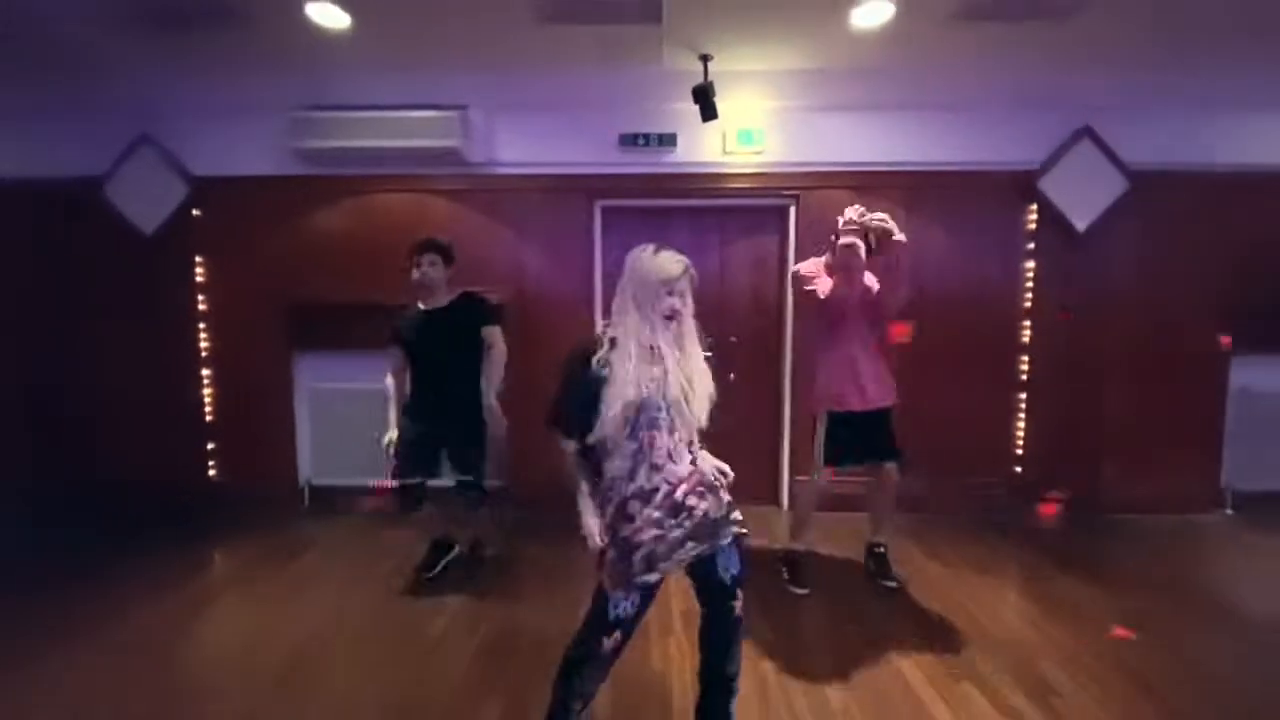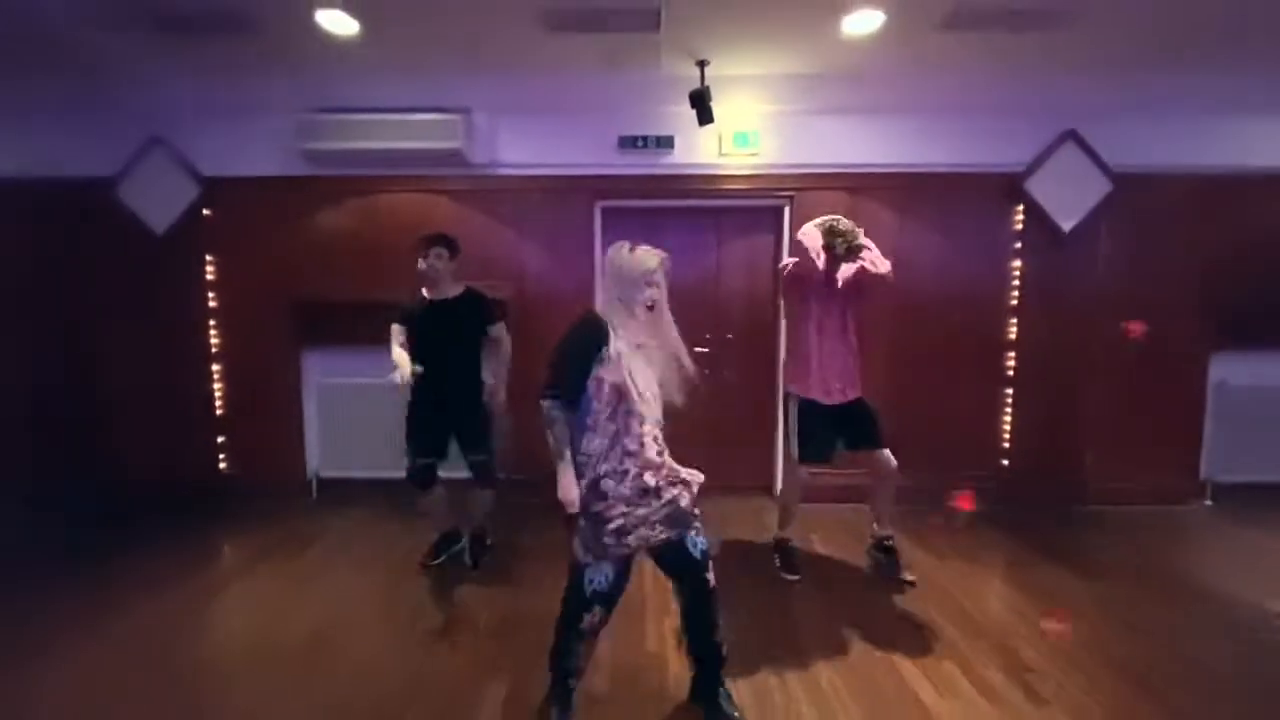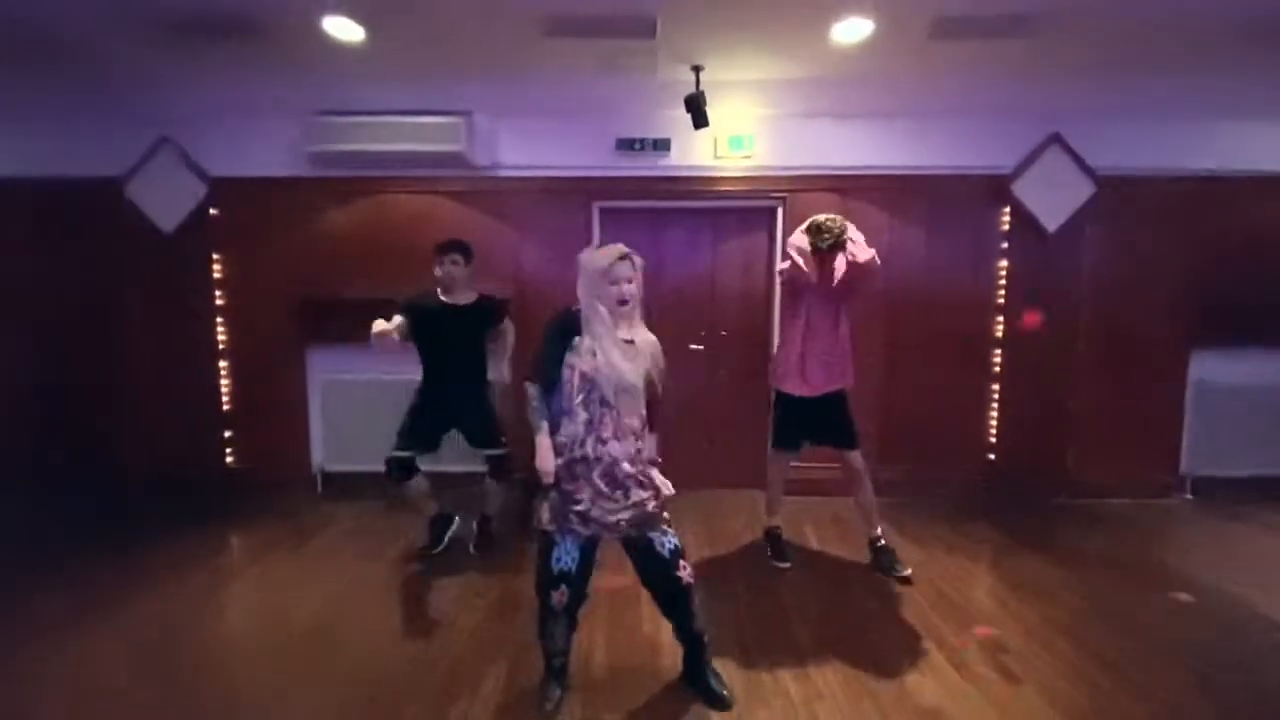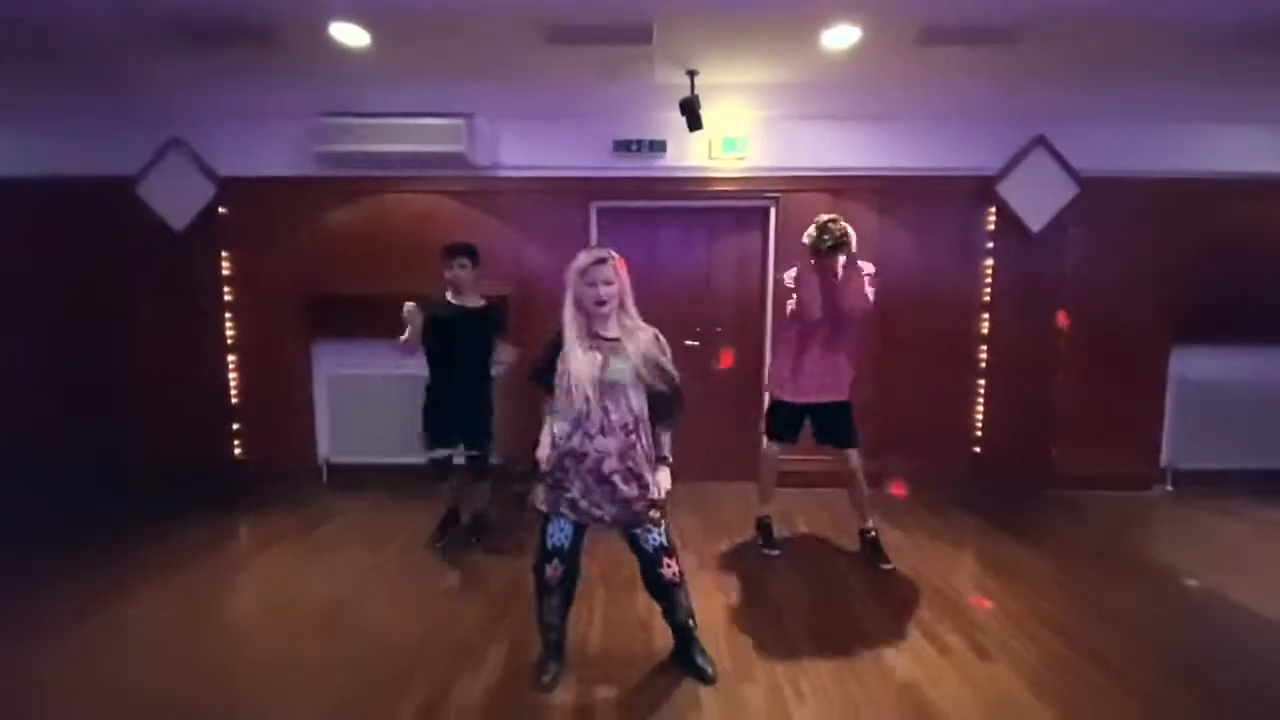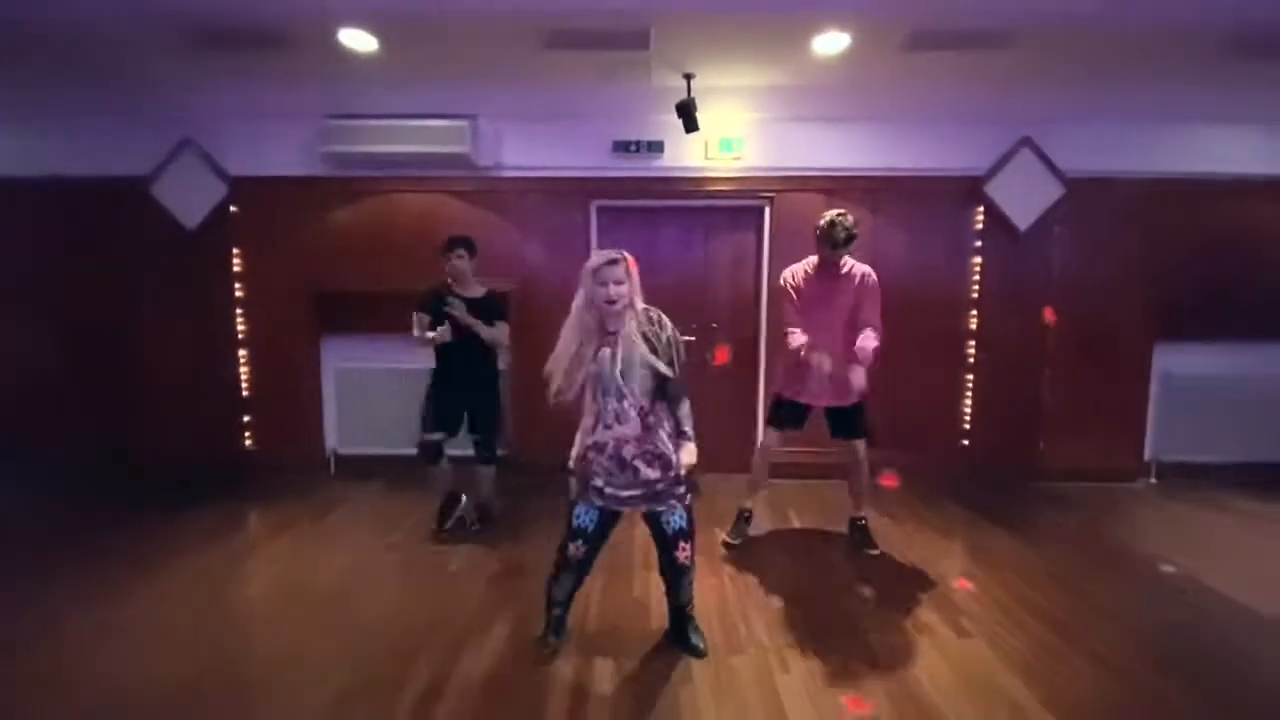
dt=0.2s
person 1, frame 1
left shoulder: (680, 351)
right shoulder: (597, 359)
right elbow: (569, 436)
left wrist: (702, 459)
right wrist: (588, 506)
left hip: (700, 501)
right hip: (634, 512)
left knee: (726, 608)
right knee: (613, 622)
person 1, frame 2
left shoulder: (652, 343)
right shoulder: (592, 335)
right elbow: (554, 403)
right wrist: (566, 468)
left hip: (656, 485)
right hip: (604, 491)
left knee: (700, 582)
right knee: (591, 599)
person 1, frame 3
left shoulder: (644, 345)
right shoulder: (571, 327)
right elbow: (537, 387)
left wrist: (655, 468)
right wrist: (543, 441)
left hip: (630, 479)
right hip: (574, 479)
left knee: (672, 572)
right knee: (560, 582)
left ankle: (698, 665)
right ankle: (555, 672)
person 1, frame 4
left shoulder: (646, 342)
right shoulder: (566, 339)
left elbow: (665, 407)
right elbow: (551, 392)
left wrist: (663, 464)
right wrist: (546, 435)
left hip: (630, 472)
right hip: (571, 470)
left knee: (661, 563)
right knee: (554, 565)
left ankle: (687, 643)
right ankle: (553, 650)
person 1, frame 5
left shoulder: (653, 327)
right shoulder: (584, 336)
left elbow: (675, 388)
left wrist: (685, 439)
right wrist: (581, 441)
left hip: (655, 458)
right hip: (602, 460)
left knee: (677, 548)
right knee: (577, 545)
left ankle: (682, 623)
right ankle: (555, 623)
person 2, frame 1
left shoulder: (865, 276)
right shoulder: (811, 273)
left elbow: (892, 303)
right elbow: (841, 298)
left wrist: (893, 243)
left hip: (875, 393)
right hip: (836, 394)
left knee: (889, 475)
right knee: (820, 479)
left ankle: (875, 549)
person 2, frame 2
left shoulder: (846, 275)
right shoulder: (794, 274)
left elbow: (881, 270)
right elbow: (813, 267)
left wrist: (855, 238)
right wrist: (812, 233)
left hip: (846, 388)
right hip: (807, 389)
left knee: (886, 466)
right knee: (800, 471)
left ankle: (882, 543)
right ankle: (782, 541)
person 2, frame 3
left shoulder: (848, 270)
right shoulder: (791, 273)
left elbow: (866, 259)
right elbow: (806, 274)
left wrist: (850, 234)
right wrist: (801, 236)
left hip: (832, 383)
right hip: (791, 380)
left knee: (854, 462)
right knee: (780, 459)
left ankle: (878, 541)
right ankle: (773, 529)
person 2, frame 4
left shoulder: (860, 274)
right shoulder: (796, 278)
left elbow: (856, 307)
right elbow: (807, 314)
left wrist: (848, 260)
right wrist: (816, 261)
left hip: (833, 385)
right hip: (790, 381)
left knee: (853, 462)
right knee: (770, 453)
left ankle: (868, 532)
right ankle: (765, 520)
person 2, frame 5
left shoulder: (863, 278)
right shoulder: (793, 277)
left elbow: (870, 330)
right elbow: (792, 331)
left wrist: (860, 364)
right wrist: (811, 355)
left hip: (845, 384)
right hip: (799, 380)
left knee: (858, 452)
right knee: (767, 444)
left ankle: (858, 520)
right ankle: (745, 511)
person 3, frame 1
left shoulder: (473, 305)
right shoulder: (406, 321)
left elbow: (498, 348)
right elbow: (397, 372)
left wrist: (491, 395)
right wrist: (394, 422)
left hip: (464, 410)
right hip: (419, 412)
left knee: (470, 487)
right knee: (408, 488)
left ankle: (475, 543)
right ankle: (443, 542)
person 3, frame 2
left shoulder: (476, 302)
right shoulder: (410, 308)
left elbow: (502, 342)
right elbow: (397, 342)
left wrist: (498, 383)
right wrist: (402, 363)
left hip: (468, 396)
right hip: (426, 398)
left knee: (482, 466)
right knee: (420, 471)
left ankle: (478, 534)
right ankle: (450, 533)
person 3, frame 3
left shoulder: (488, 306)
right shoulder: (420, 305)
left elbow: (506, 330)
right elbow: (393, 332)
left wrist: (502, 364)
right wrist: (382, 330)
left hip: (474, 397)
right hip: (432, 397)
left knee: (500, 460)
right knee: (398, 462)
left ankle: (486, 522)
right ankle: (442, 519)
person 3, frame 4
left shoulder: (492, 312)
right shoulder: (432, 309)
left elbow: (500, 354)
right elbow: (406, 345)
left wrist: (506, 356)
right wrist: (410, 327)
left hip: (476, 396)
right hip: (440, 395)
left knee: (477, 462)
right knee: (439, 461)
left ankle: (478, 517)
right ankle: (455, 512)
person 3, frame 5
left shoulder: (492, 300)
right shoulder: (435, 296)
left elbow: (502, 340)
right elbow: (418, 332)
left wrist: (468, 320)
right wrist: (435, 335)
left hip: (484, 381)
right hip: (445, 380)
left knee: (485, 444)
right knee: (428, 444)
left ankle: (483, 506)
right ankle: (452, 497)
